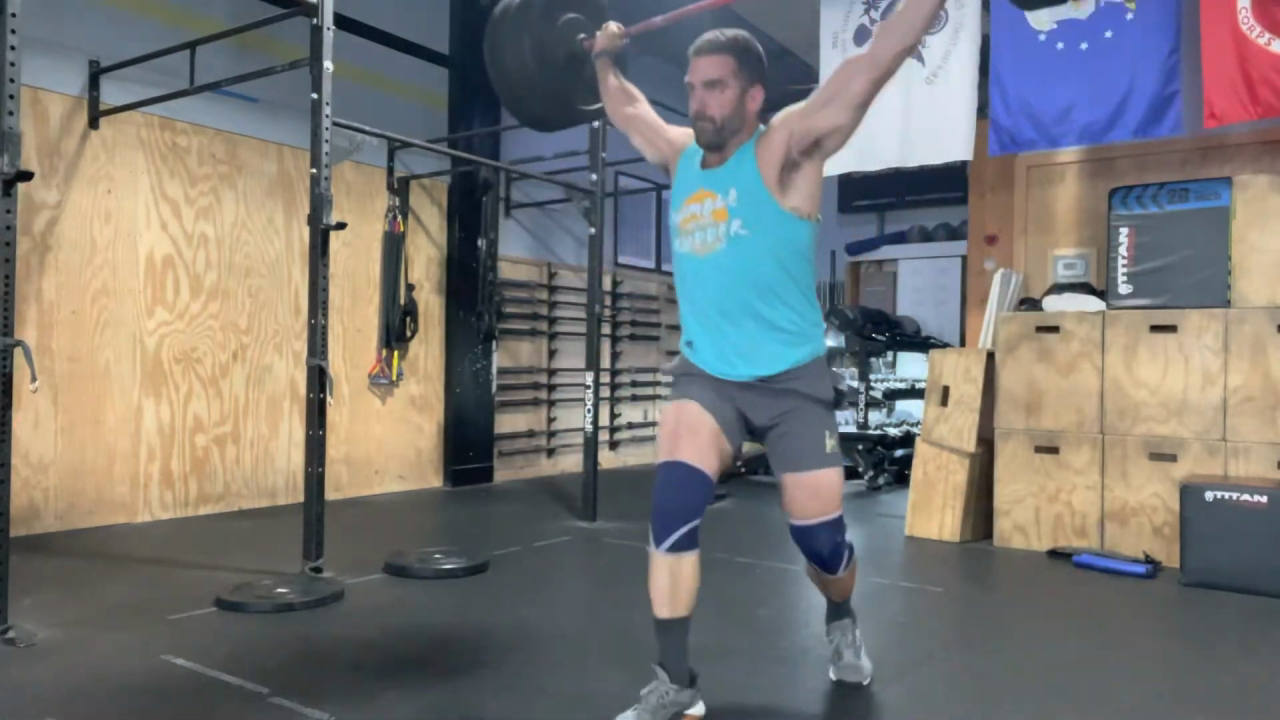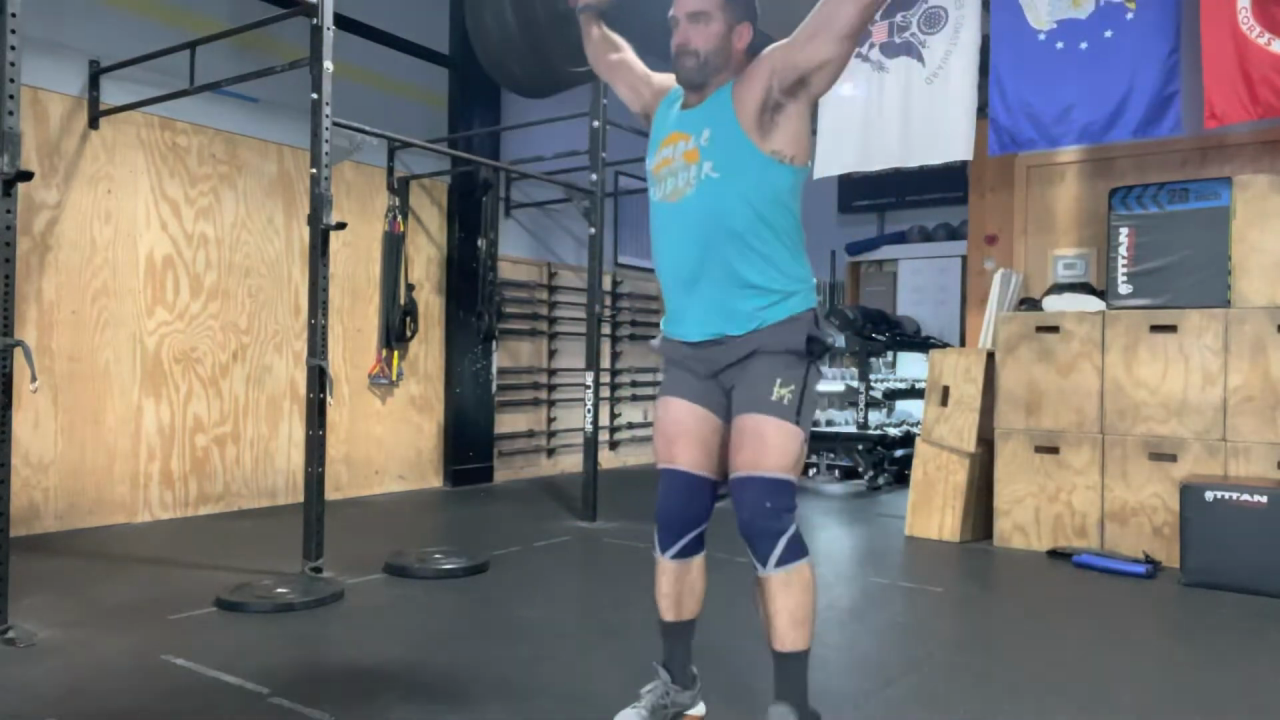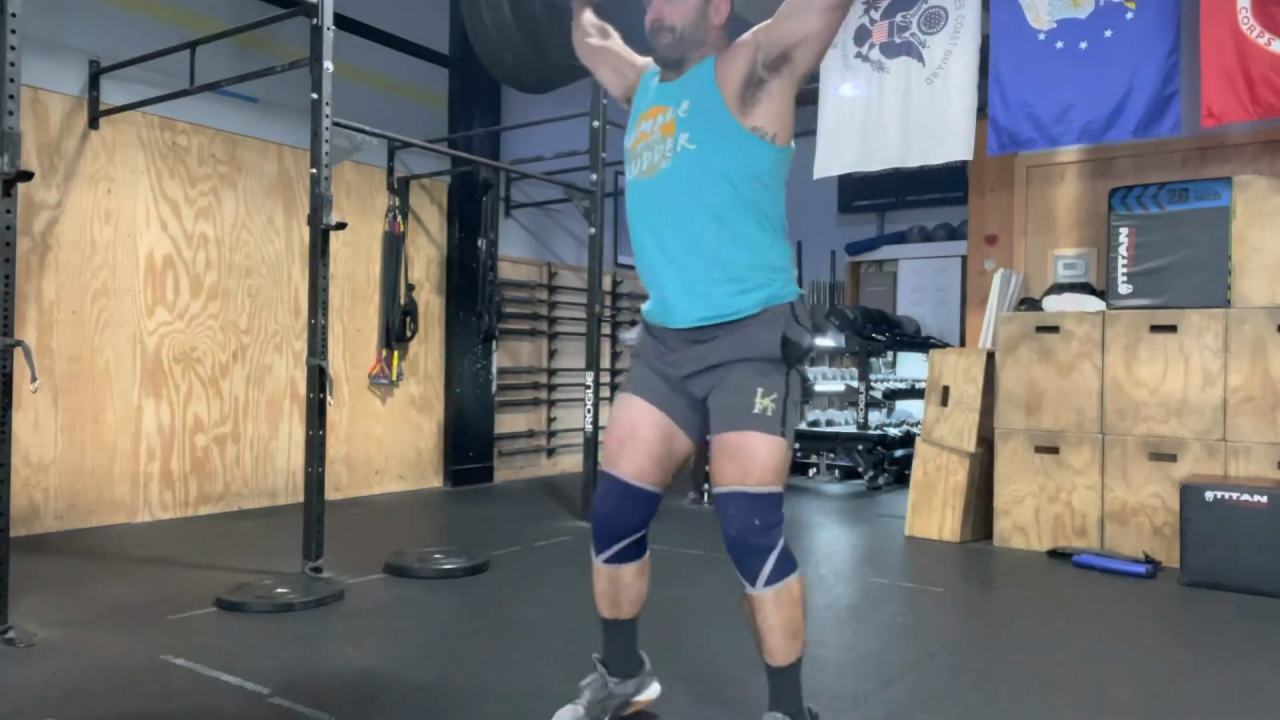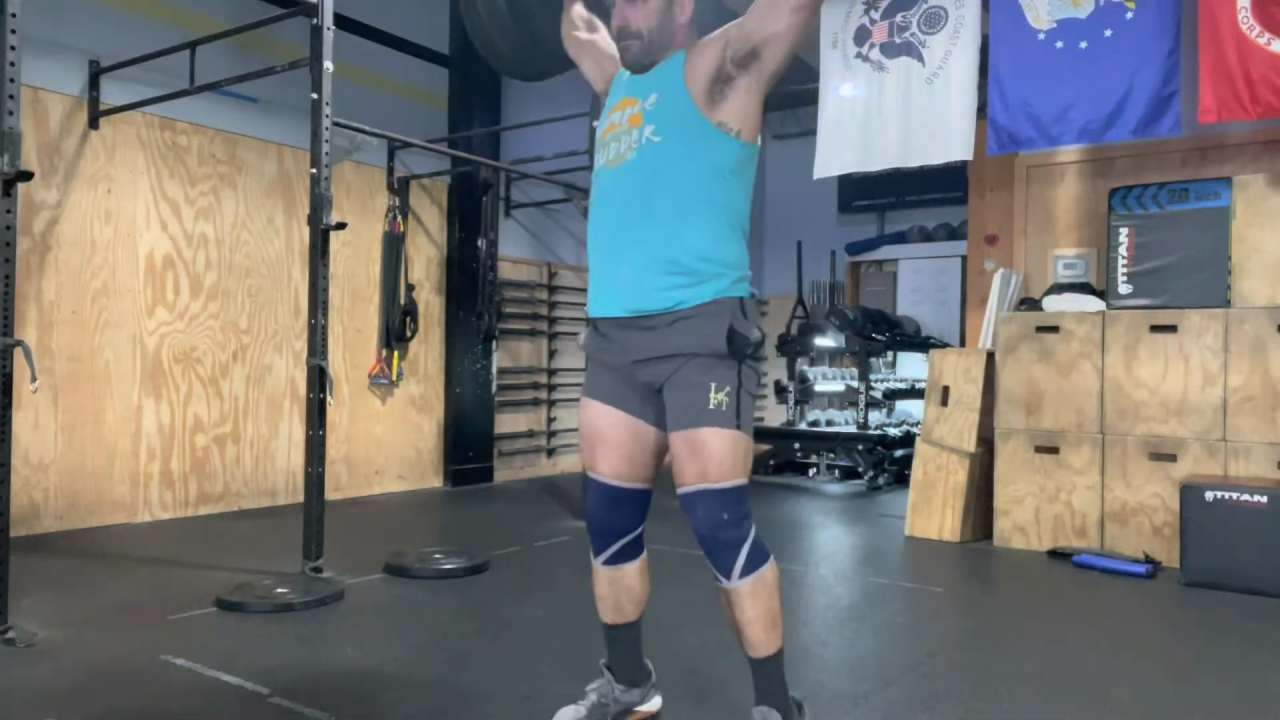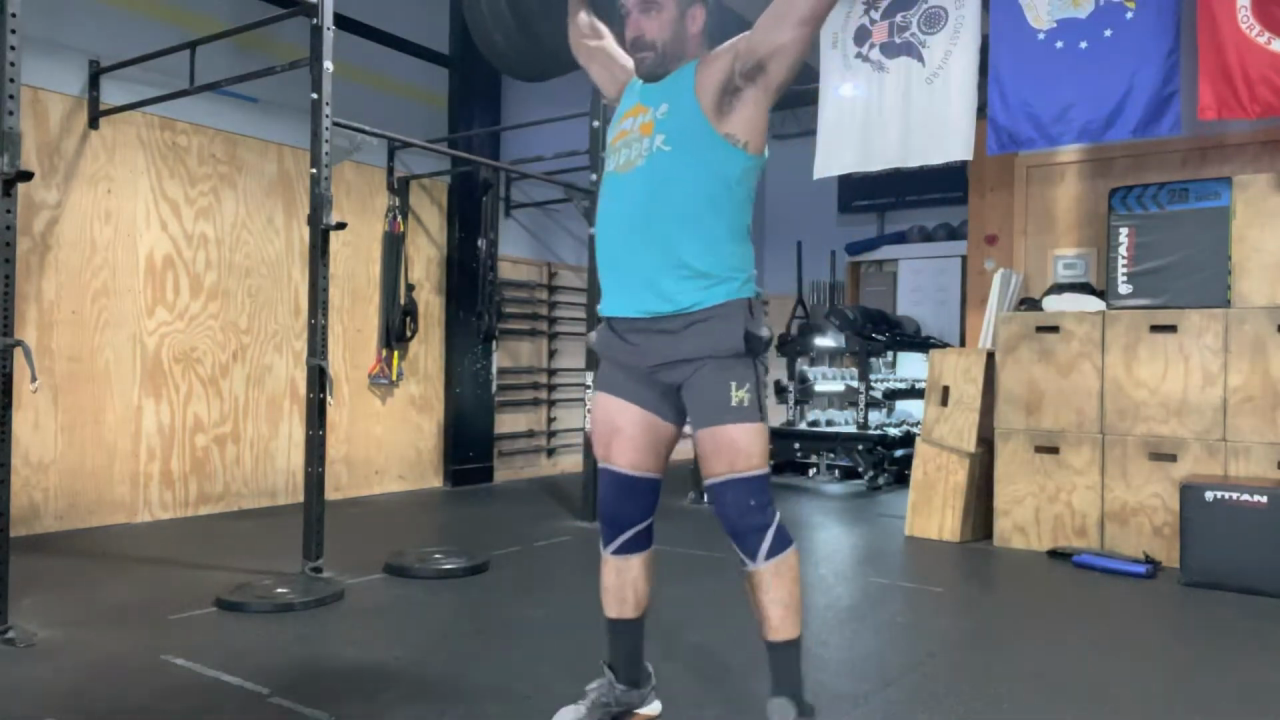
dt=0.3s
person 1, frame 1
left shoulder: (787, 148)
right shoulder: (681, 154)
left elbow: (876, 63)
right elbow: (627, 111)
right wrist: (606, 59)
left hip: (792, 376)
right hip: (705, 373)
left knee: (817, 534)
right knee: (674, 507)
left ankle: (841, 623)
person 1, frame 2
left shoulder: (769, 90)
right shoulder: (662, 101)
right elbow: (610, 59)
left hip: (773, 337)
right hip: (689, 346)
left knee: (762, 511)
right knee: (678, 516)
person 1, frame 3
left shoulder: (752, 68)
right shoulder: (645, 86)
left hip: (748, 334)
right hip: (664, 341)
left knee: (749, 526)
right knee: (614, 516)
person 1, frame 4
left shoulder: (720, 64)
right shoulder: (622, 80)
left hip: (700, 327)
right hip: (615, 334)
left knee: (718, 520)
right knee: (609, 522)
person 1, frame 5
left shoulder: (731, 75)
right shoulder: (633, 87)
left hip: (710, 327)
right hip: (625, 333)
left knee: (745, 506)
right knee: (620, 510)
